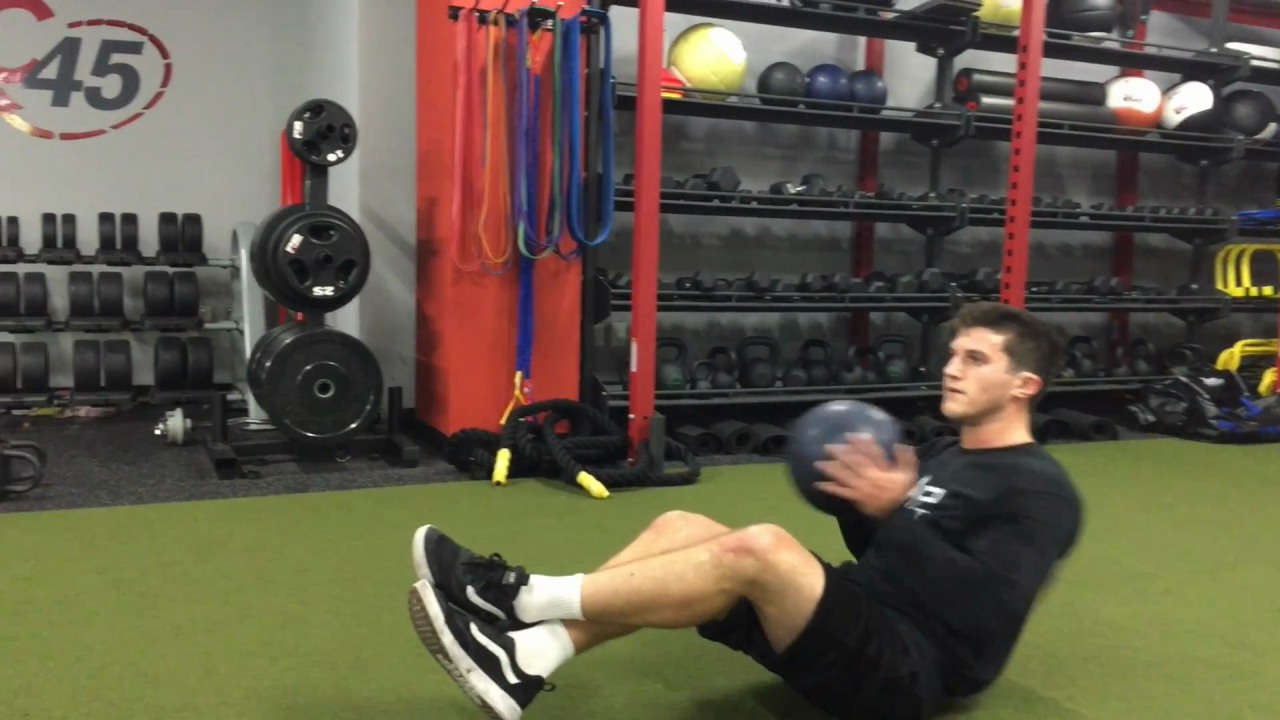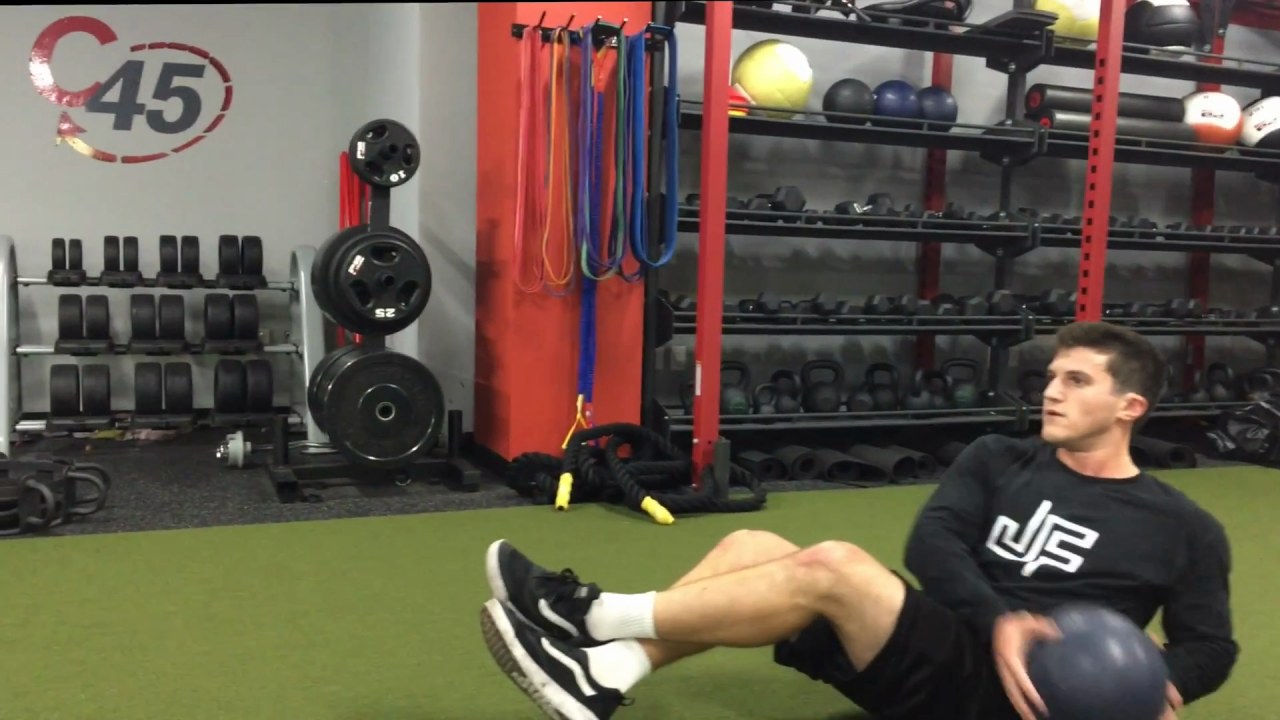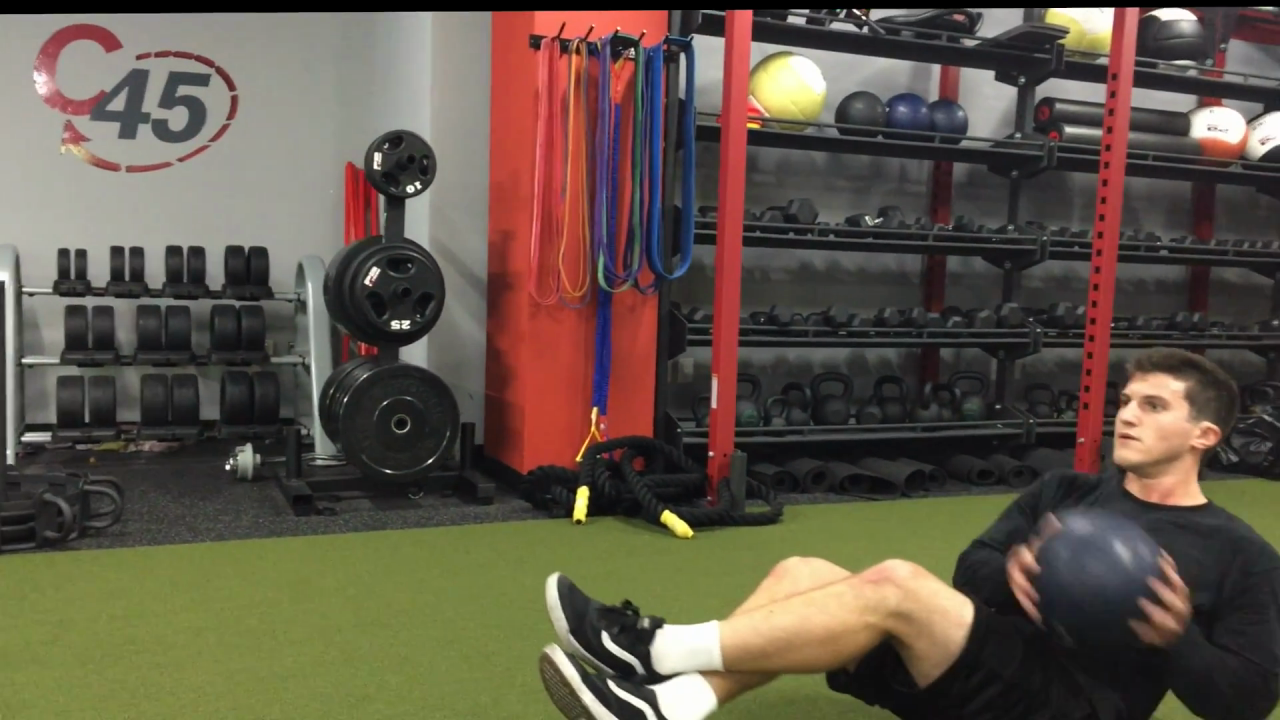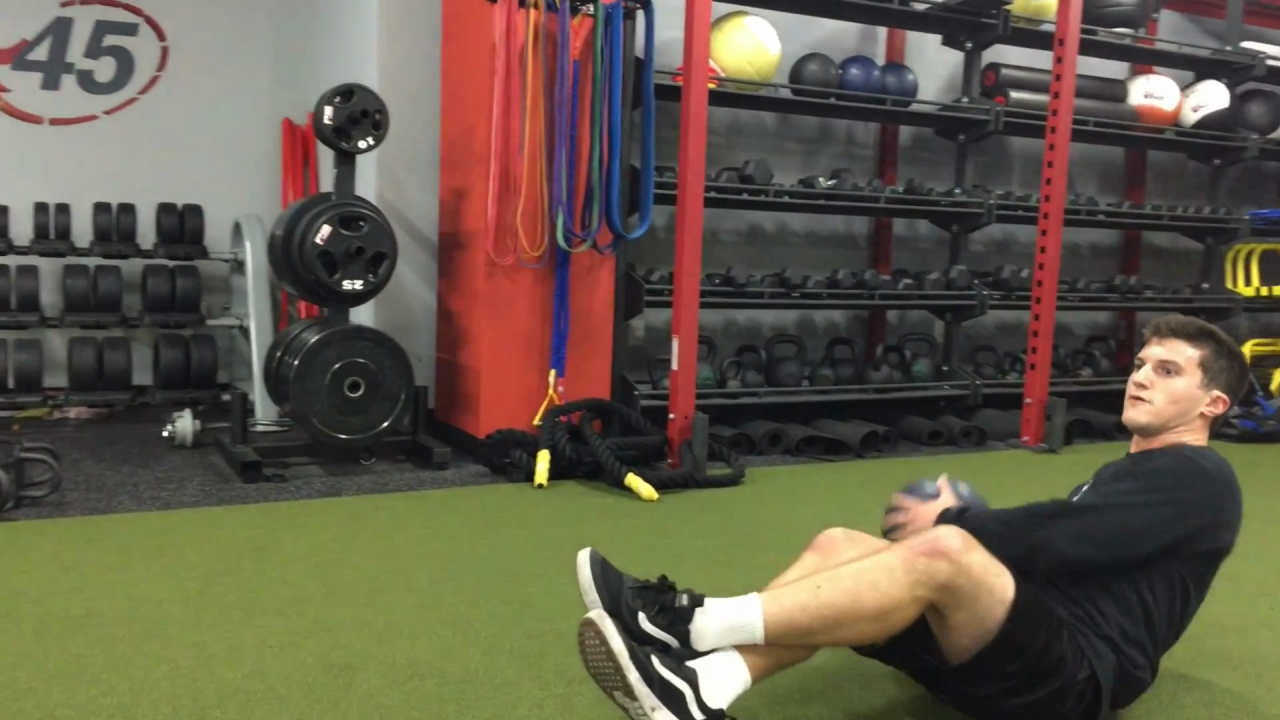
dt=0.5s
person 1, frame 1
left shoulder: (1038, 490)
right shoulder: (946, 455)
left elbow: (984, 614)
left wrist: (895, 511)
right wrist: (855, 498)
right hip: (854, 621)
left knee: (761, 546)
right knee: (679, 527)
left ankle: (529, 597)
right ankle: (525, 659)
person 1, frame 2
left shoulder: (1181, 529)
right shoulder: (1000, 460)
left elbow: (1213, 648)
right elbow: (931, 540)
right wrist: (1000, 618)
right hip: (942, 647)
left knee: (833, 564)
right knee: (749, 549)
left ankle: (602, 616)
person 1, frame 3
right shoulder: (1069, 492)
right elbow: (974, 576)
left wrist: (1177, 640)
right wrist: (1010, 574)
left knee: (899, 584)
right knee: (803, 574)
left ankle: (662, 648)
person 1, frame 4
left shoulder: (1198, 479)
right shoulder: (1125, 471)
left elbow: (1065, 541)
left wrist: (951, 523)
right wrist: (955, 528)
right hip: (1001, 642)
left knee: (944, 552)
right knee: (840, 546)
left ankle: (699, 622)
